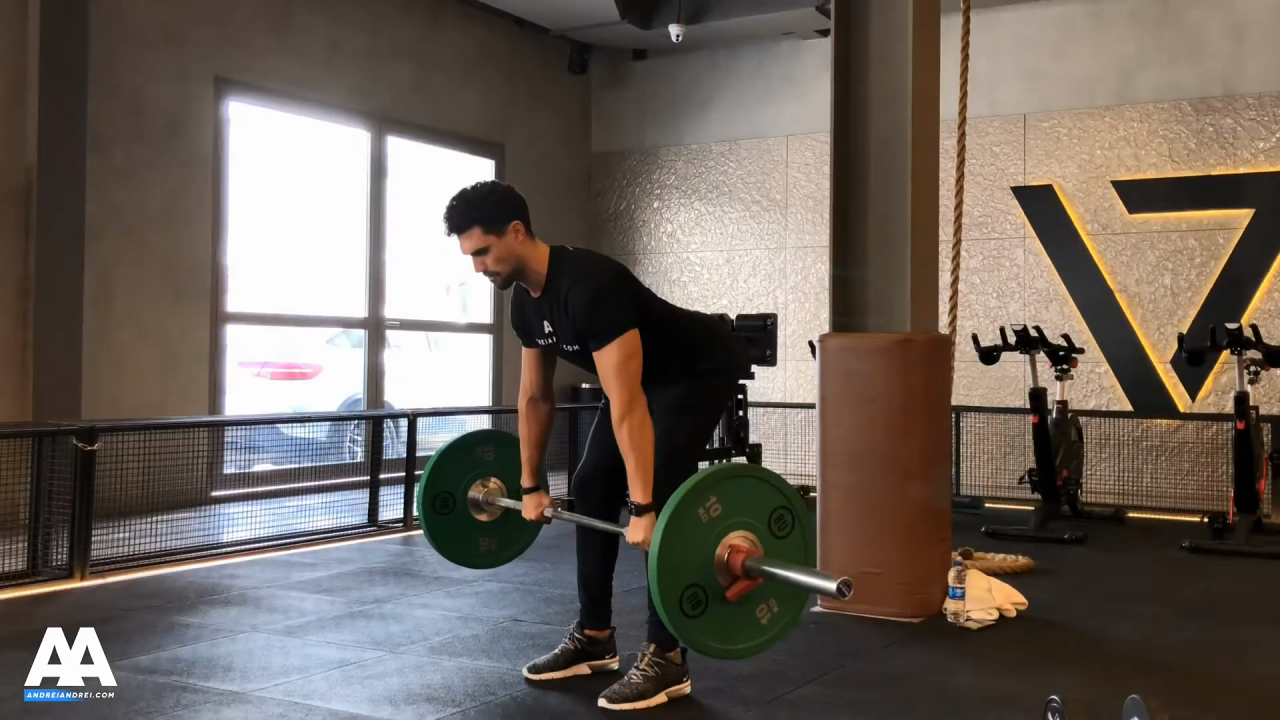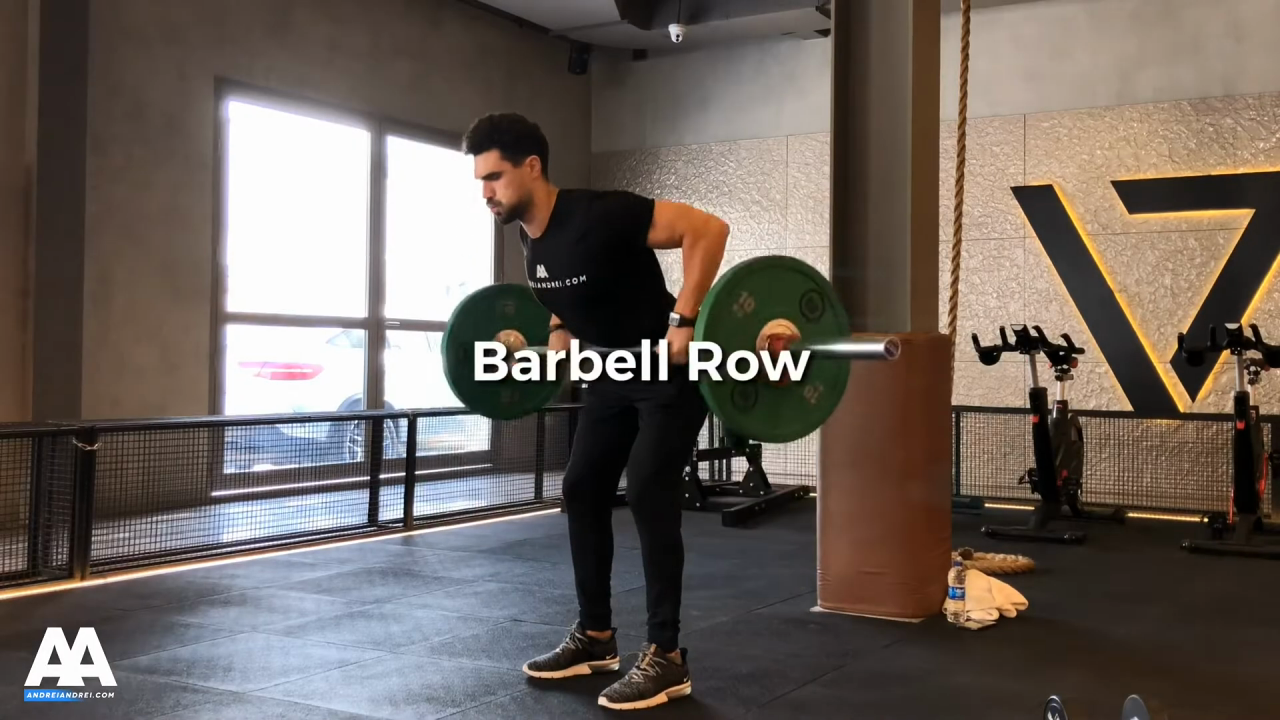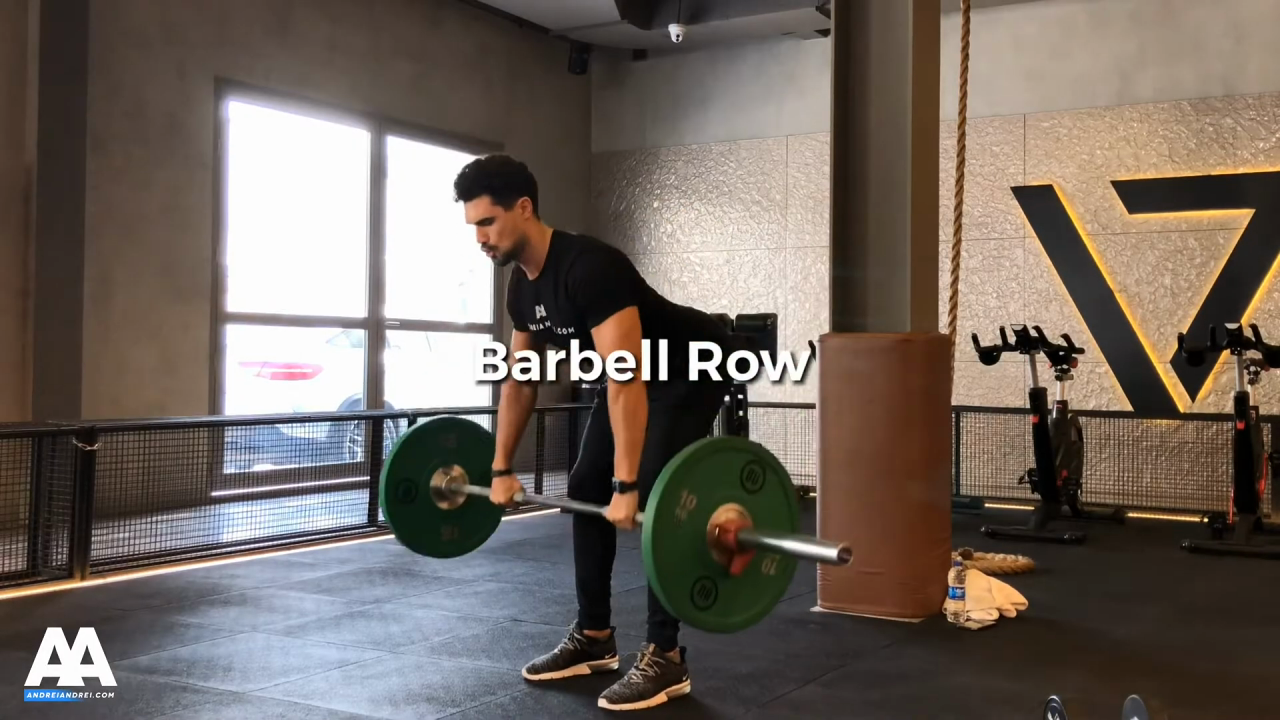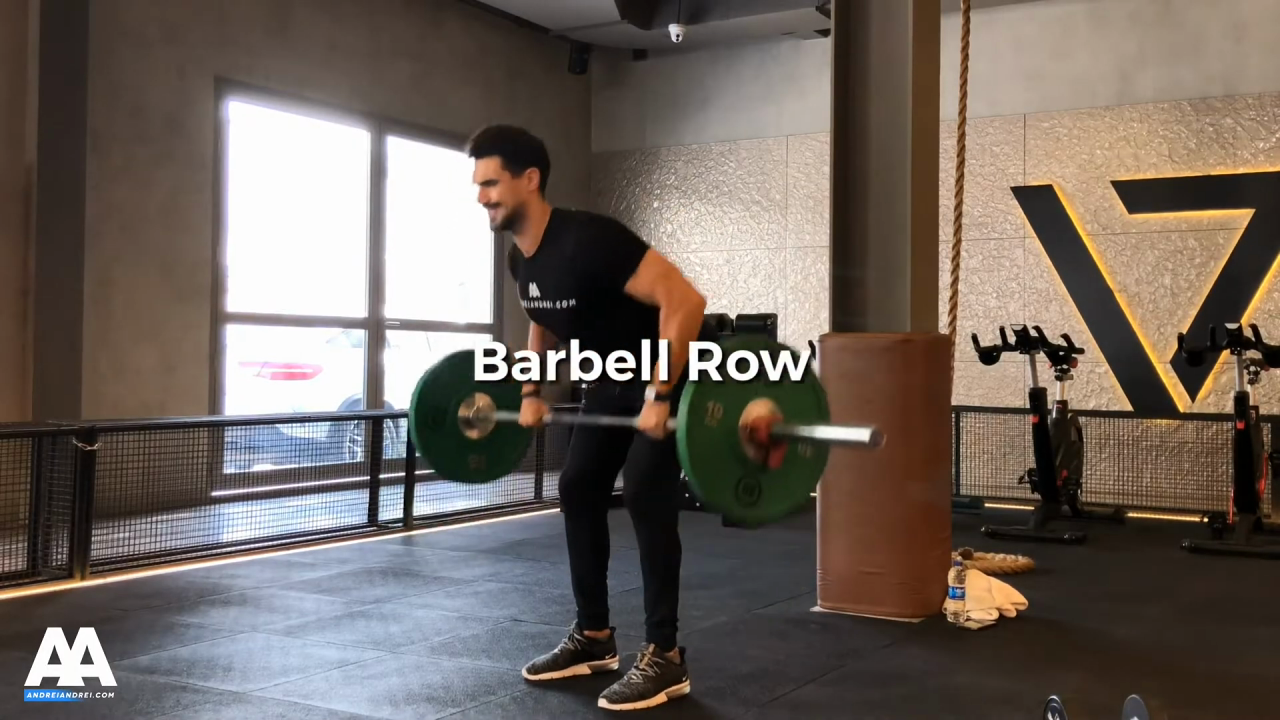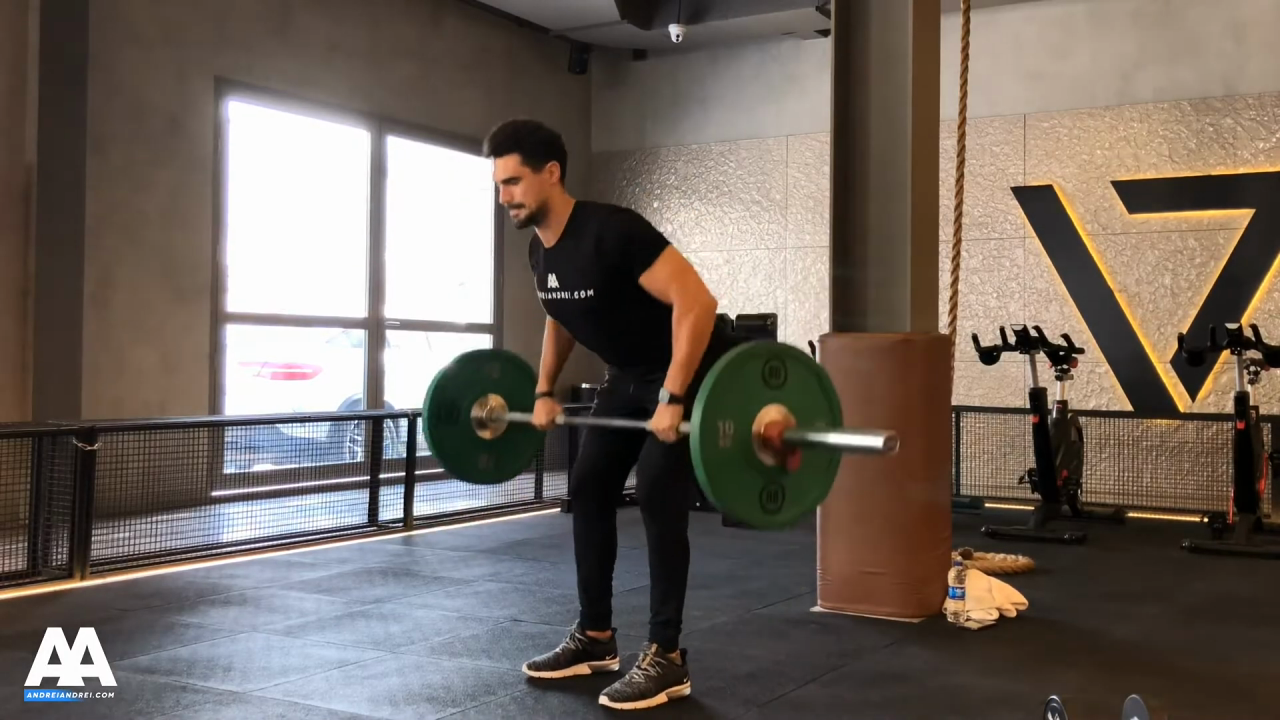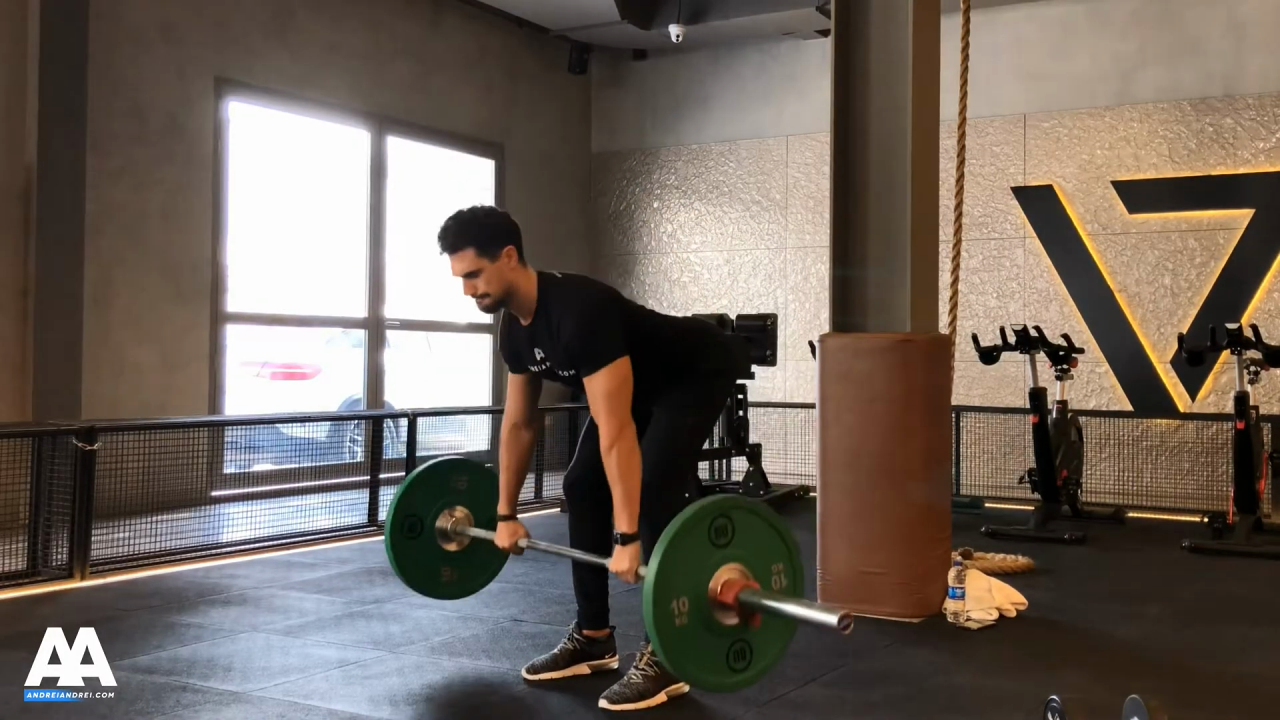
dt=0.7s
person 1, frame 1
left shoulder: (590, 285)
right shoulder: (525, 303)
left elbow: (627, 407)
right elbow: (534, 397)
left wrist: (642, 508)
right wrist: (530, 485)
left hip: (700, 370)
right hip: (644, 374)
left knee: (658, 495)
right knee: (590, 488)
left ankle: (665, 658)
right ankle: (594, 636)
person 1, frame 2
left shoulder: (599, 215)
right shoulder: (531, 236)
left elbow: (709, 230)
left wrist: (683, 320)
right wrist: (559, 329)
left hip: (672, 369)
right hip: (614, 370)
left knee: (648, 495)
right knee: (582, 490)
left ankle: (666, 658)
right ankle: (595, 637)
person 1, frame 3
left shoulder: (590, 268)
right shoulder: (522, 288)
left elbow: (627, 379)
right elbow: (519, 378)
left wrist: (627, 489)
right wrist: (501, 470)
left hip: (690, 367)
right hip: (629, 375)
left knee: (654, 499)
right knee: (585, 490)
left ankle: (664, 657)
right ankle: (594, 637)
person 1, frame 4
left shoulder: (589, 240)
right shoulder: (521, 259)
left elbow: (684, 302)
left wrist: (660, 398)
right wrist: (531, 392)
left hip: (672, 366)
right hip: (614, 368)
left knee: (645, 493)
right knee: (578, 489)
left ankle: (664, 659)
right ankle: (593, 637)
person 1, frame 5
left shoulder: (612, 231)
right shoulder: (540, 250)
left elbow: (696, 302)
right elbow: (560, 321)
left wrist: (673, 401)
right wrist: (545, 392)
left hip: (689, 369)
right hip: (629, 373)
left knee: (658, 494)
right knee: (588, 489)
left ankle: (666, 658)
right ankle: (595, 637)
person 1, frame 6
left shoulder: (580, 312)
right shoulder: (515, 329)
left elbow: (616, 433)
right elbow: (518, 425)
left wrist: (628, 540)
right wrist: (506, 514)
left hip: (697, 372)
right hip: (642, 379)
left knee: (655, 492)
right knee: (581, 487)
left ankle: (663, 658)
right ankle: (593, 636)
